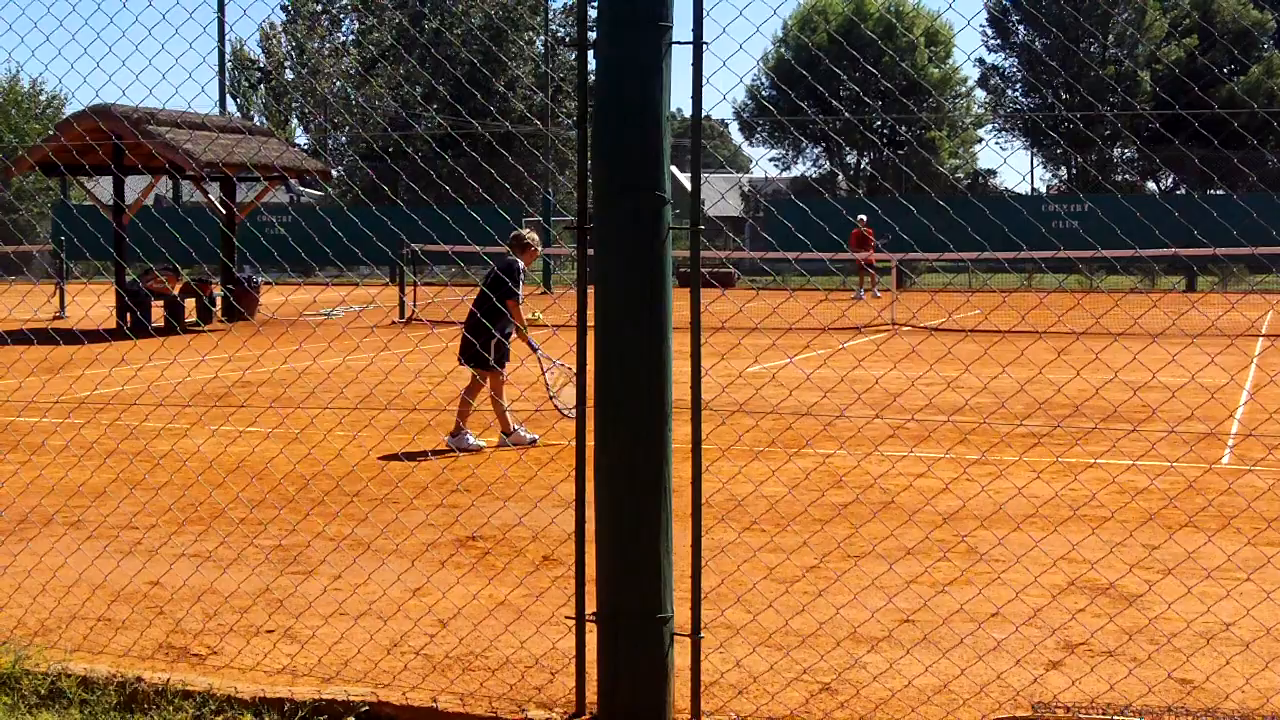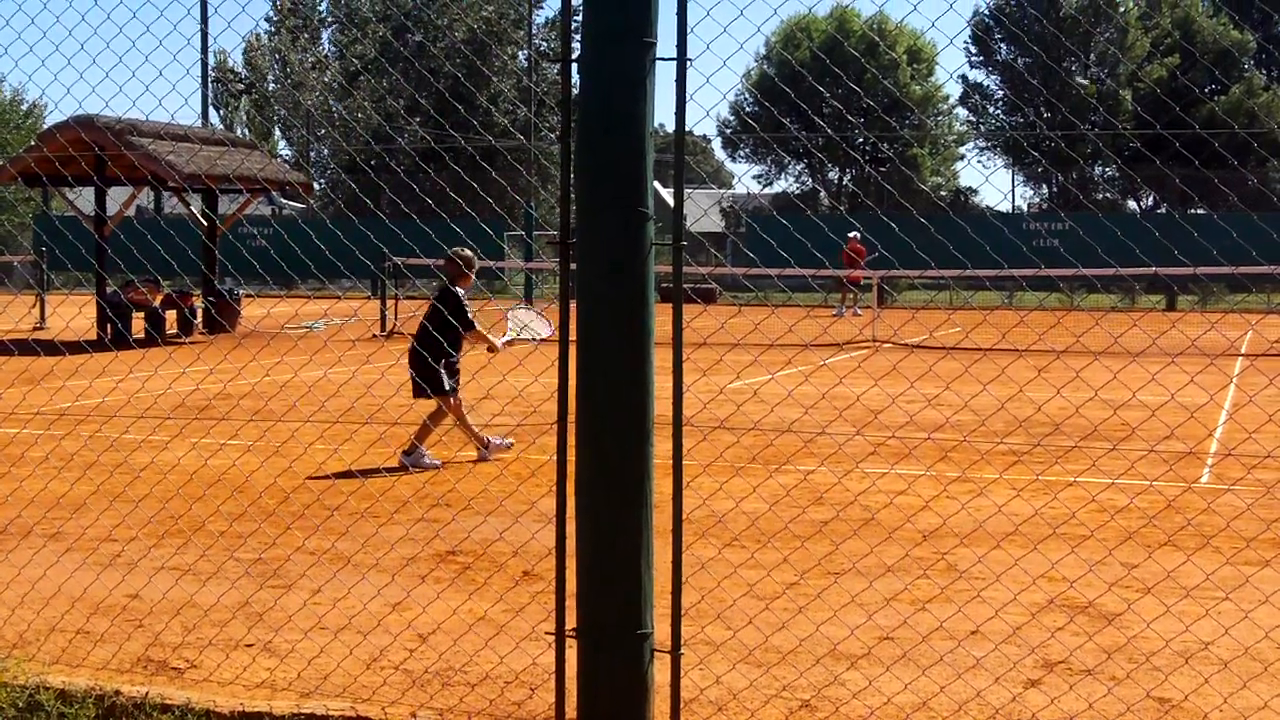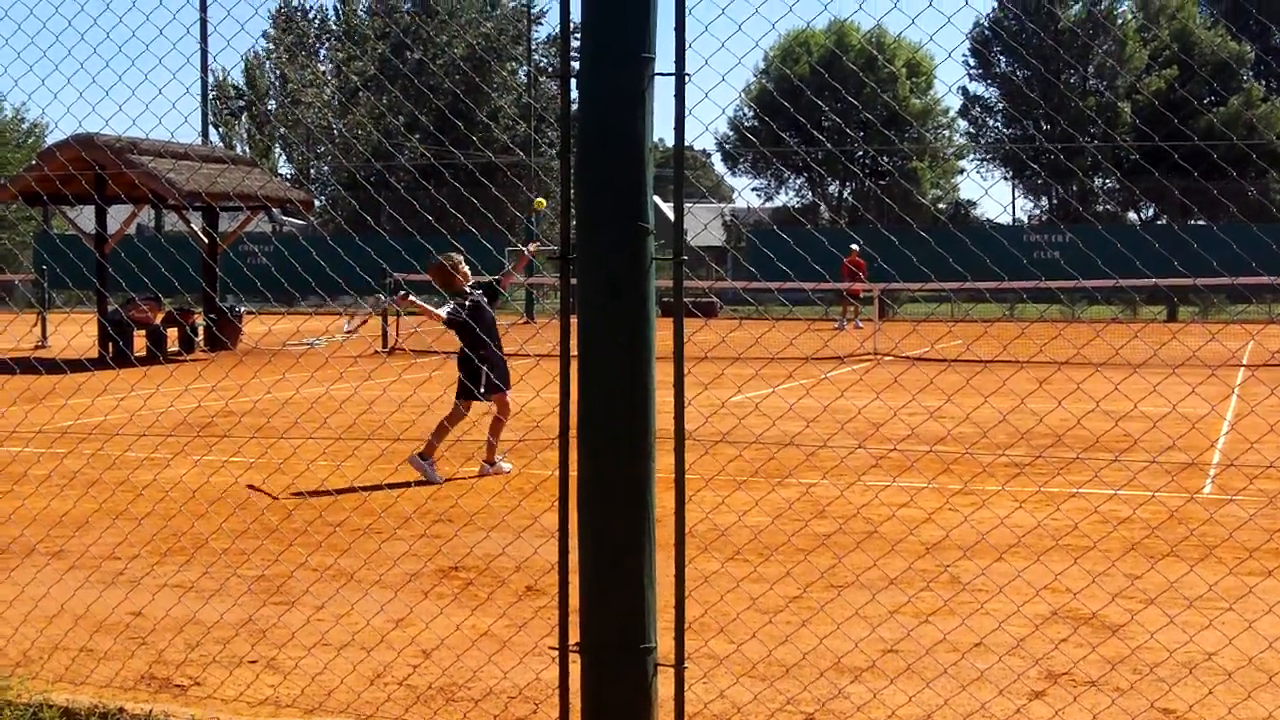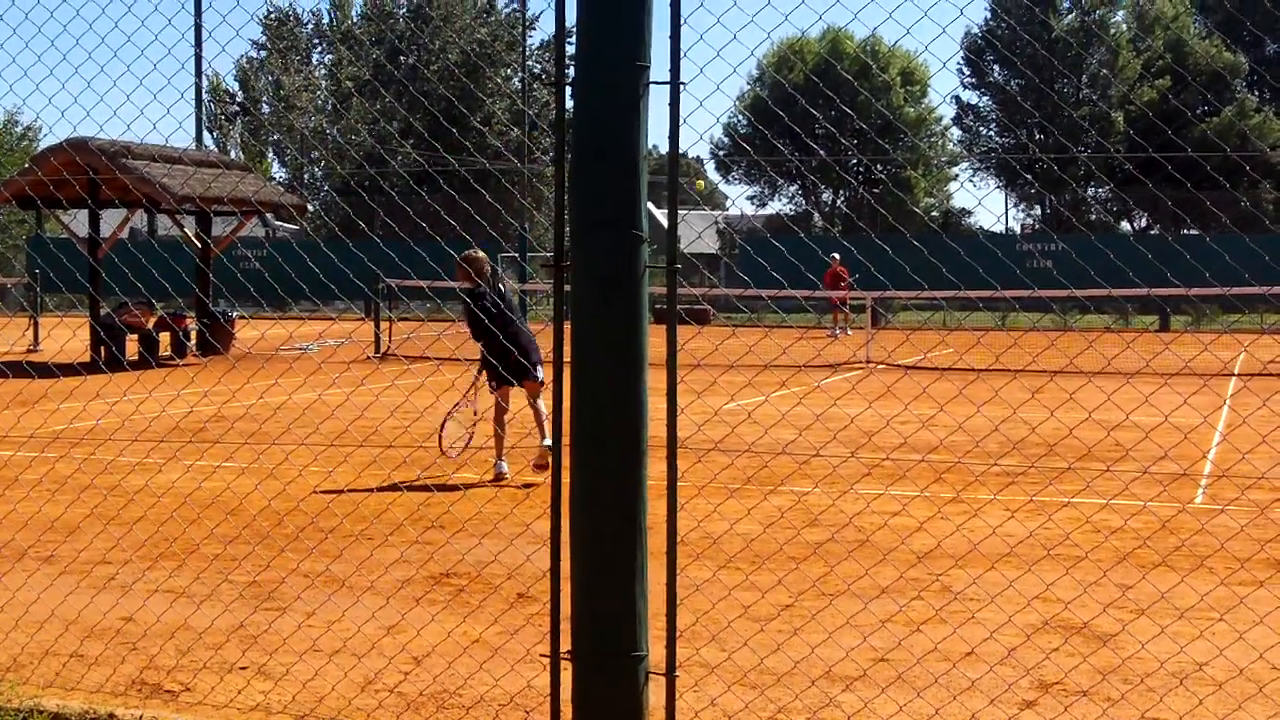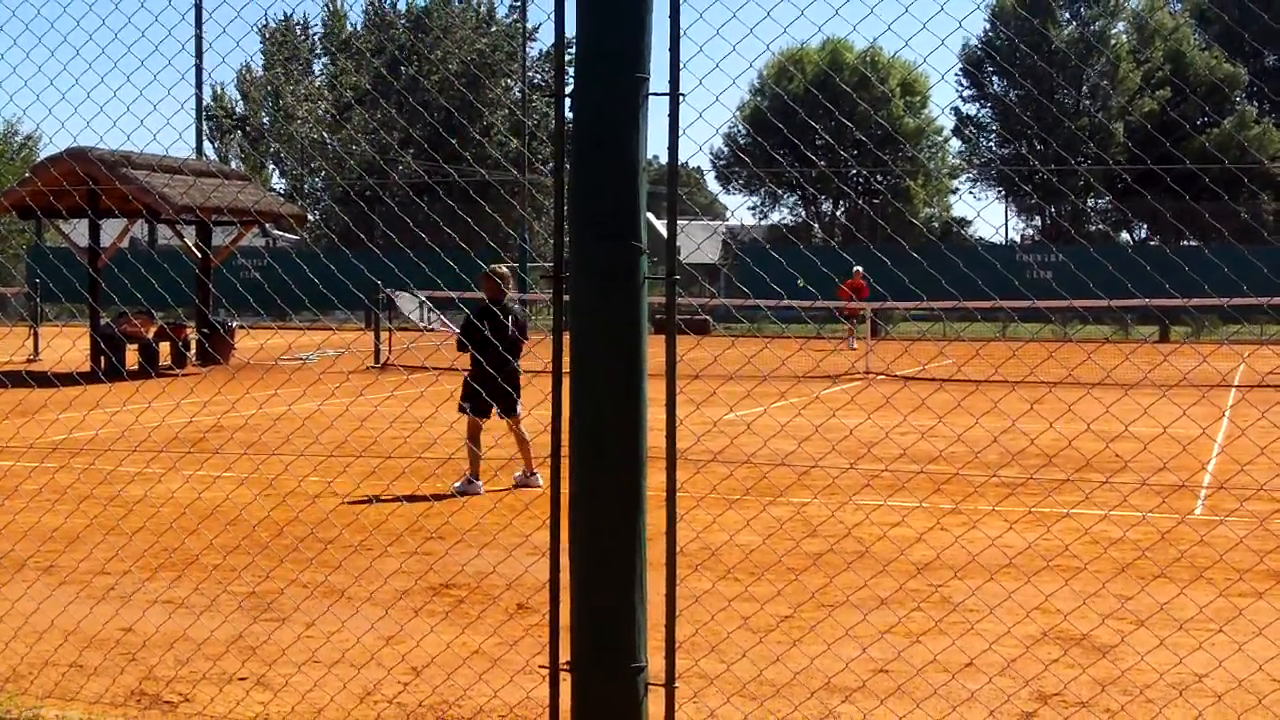
dt=0.7s
person 1, frame 1
left shoulder: (503, 265)
right shoulder: (515, 265)
right elbow: (512, 301)
left wrist: (515, 327)
right wrist: (521, 329)
left hip: (482, 329)
right hip: (487, 331)
left knee: (497, 380)
right knee: (487, 380)
left ankle: (510, 432)
right ankle: (459, 432)
person 1, frame 2
left shoulder: (448, 291)
right shoulder: (455, 293)
left elbow: (461, 330)
right elbow: (471, 329)
left wrist: (485, 340)
right wrist: (493, 342)
left hip: (439, 356)
right hip: (433, 357)
left knee: (455, 404)
right knee: (446, 405)
left ankle: (484, 444)
right ankle: (412, 452)
person 1, frame 3
left shoulder: (478, 291)
right shoulder: (457, 301)
left elbow: (503, 281)
right elbow: (442, 315)
left wrist: (523, 260)
right wrist: (413, 302)
left hip: (492, 360)
right hip: (476, 362)
left knee: (504, 408)
right knee: (460, 411)
left ankle: (491, 460)
right ankle: (424, 457)
person 1, frame 4
left shoulder: (470, 299)
right shoulder: (498, 284)
left elbow: (478, 337)
left hip: (496, 354)
right hip: (524, 349)
left knee: (501, 407)
right knee: (535, 399)
left ankle: (500, 463)
right ankle: (545, 441)
person 1, frame 5
left shoulder: (477, 314)
right shoulder: (517, 314)
left elbow: (463, 347)
right elbow: (522, 346)
left wrist: (480, 349)
left hip: (481, 376)
right hip: (508, 376)
left knee: (474, 427)
right knee: (516, 425)
left ankle: (474, 479)
right ankle: (530, 473)
